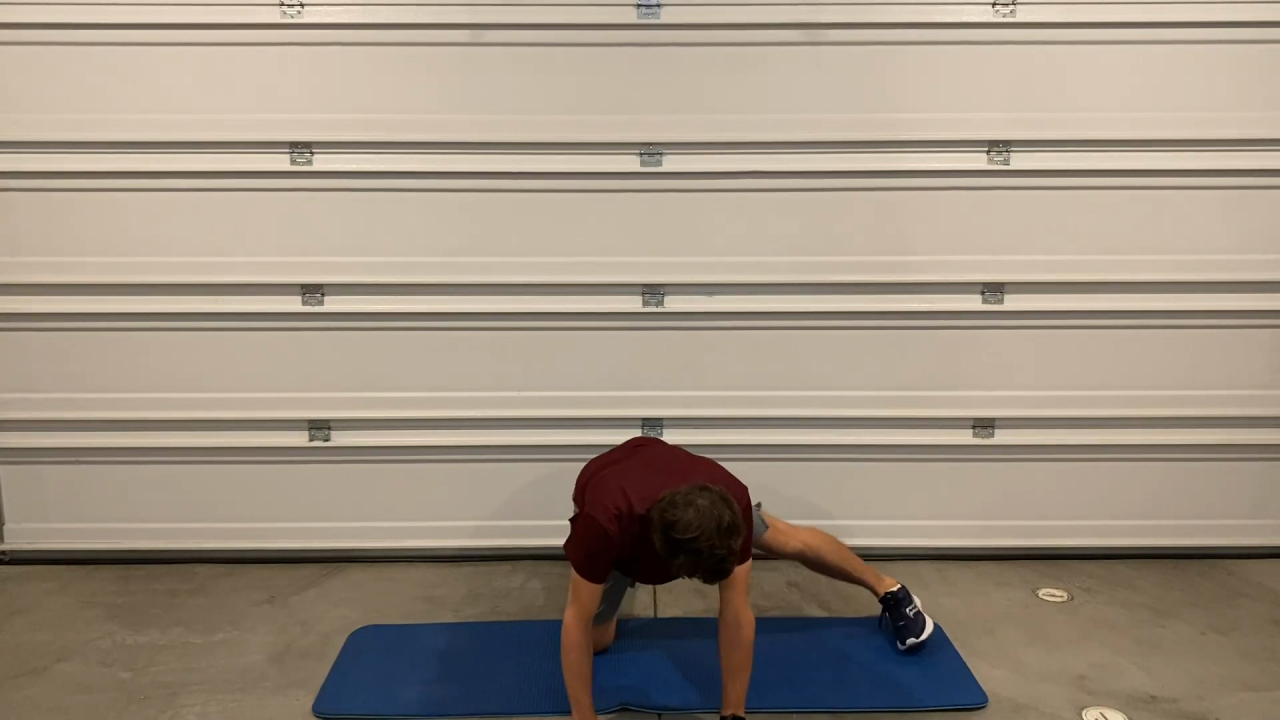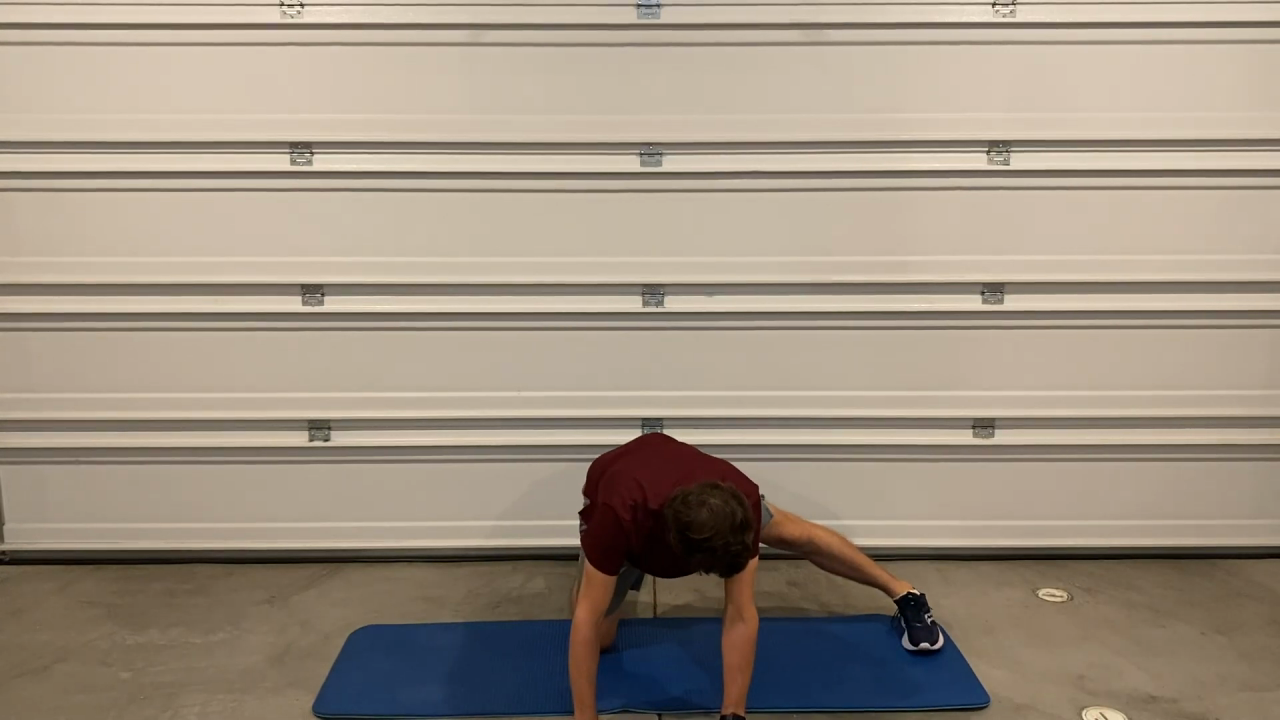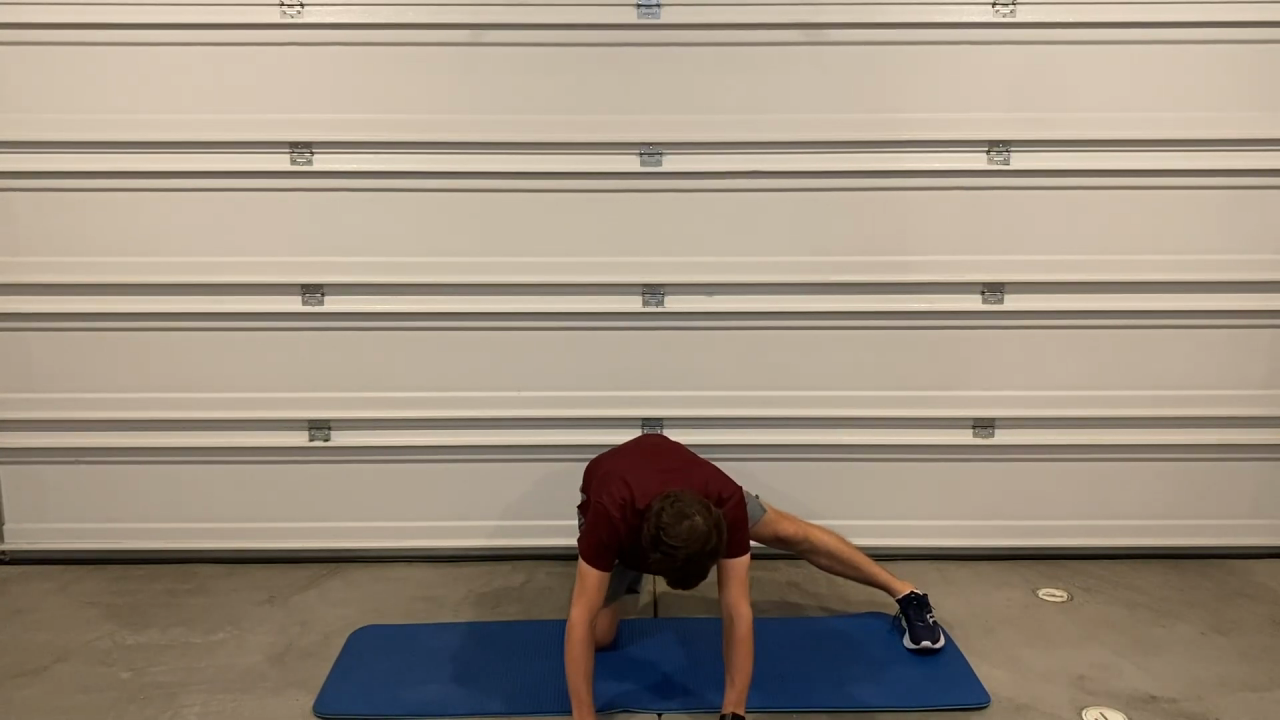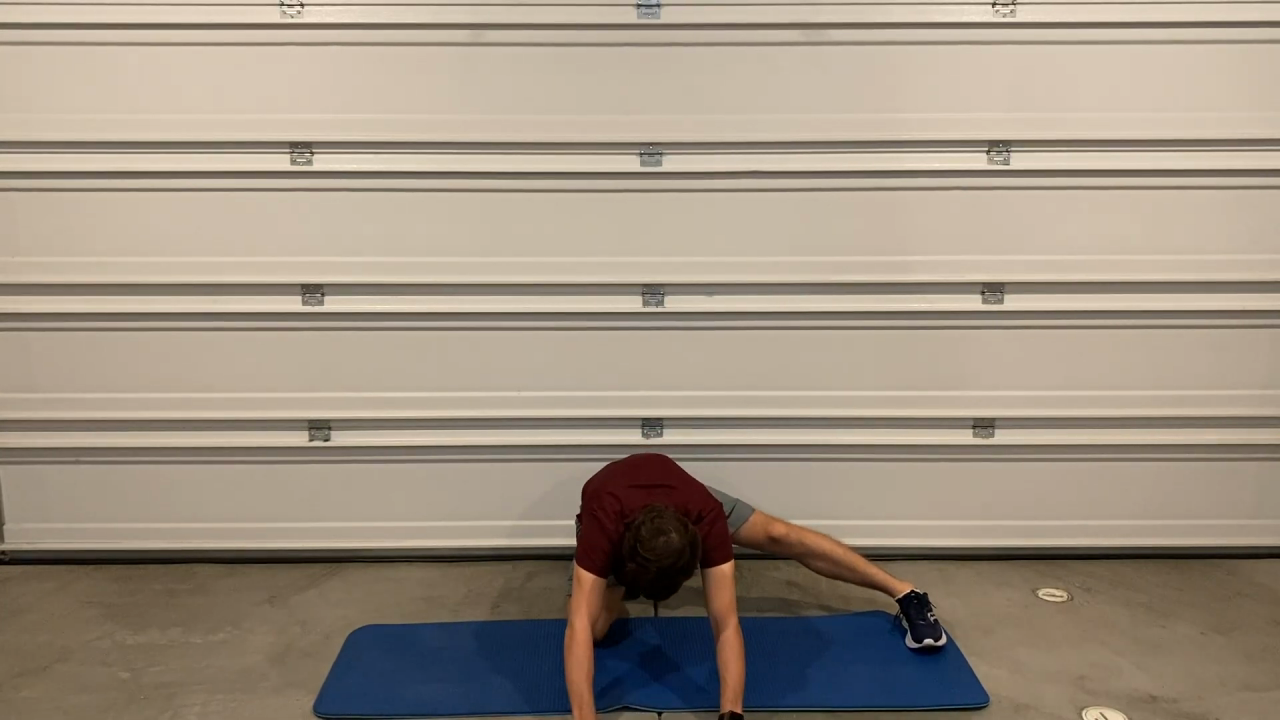
dt=1s
person 1, frame 1
left shoulder: (729, 503)
right shoulder: (605, 523)
left elbow: (737, 617)
right elbow: (577, 623)
left hip: (670, 473)
right hip: (616, 517)
left knee: (787, 541)
right knee: (597, 637)
left ankle: (888, 590)
person 1, frame 2
left shoulder: (738, 501)
right shoulder: (620, 515)
left elbow: (740, 615)
right elbow: (586, 621)
left hip: (682, 476)
right hip: (614, 493)
left knee: (792, 533)
right knee: (601, 635)
left ankle: (903, 594)
right ankle: (617, 573)
person 1, frame 3
left shoulder: (724, 503)
right shoulder: (612, 513)
left elbow: (737, 613)
right elbow: (581, 621)
left hip: (679, 479)
right hip: (617, 497)
left knee: (787, 533)
right knee: (600, 633)
left ankle: (904, 593)
right ankle: (624, 573)
person 1, frame 4
left shoulder: (705, 517)
right shoulder: (604, 524)
left elbow: (726, 623)
right elbow: (580, 626)
left hip: (669, 490)
right hip: (614, 513)
left knee: (779, 535)
right knee: (595, 623)
left ankle: (904, 593)
right ankle: (619, 584)
